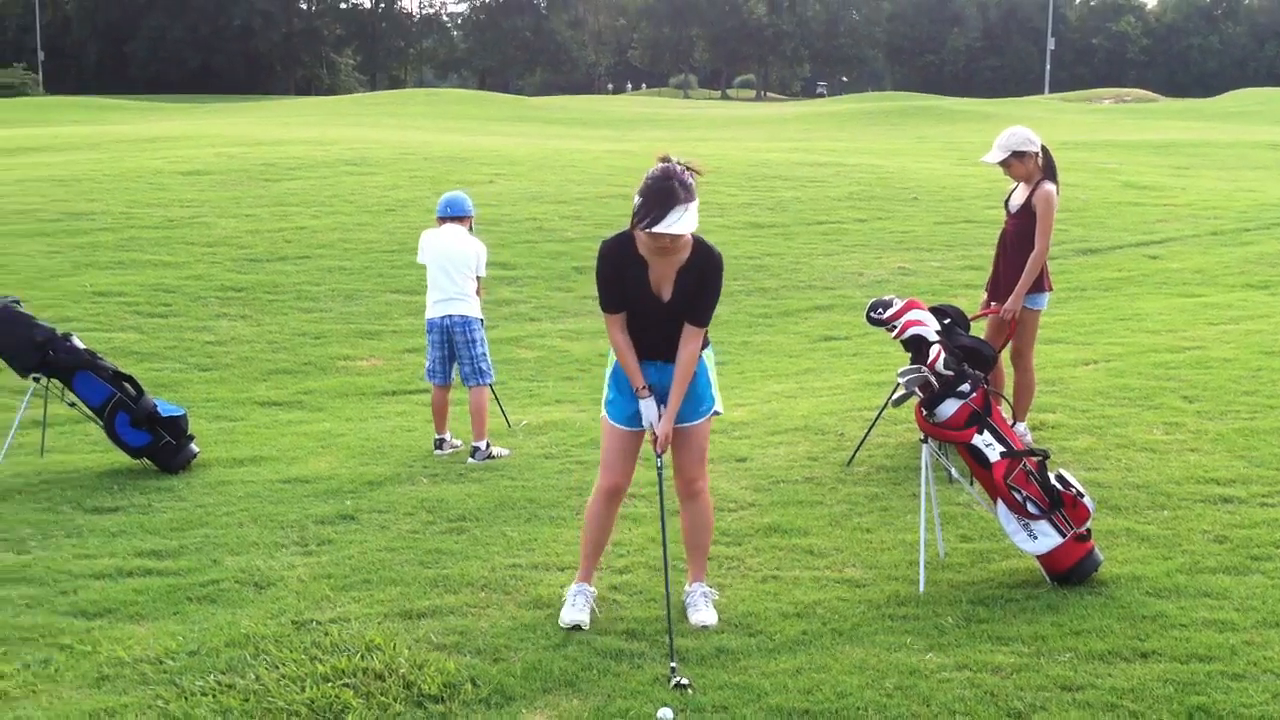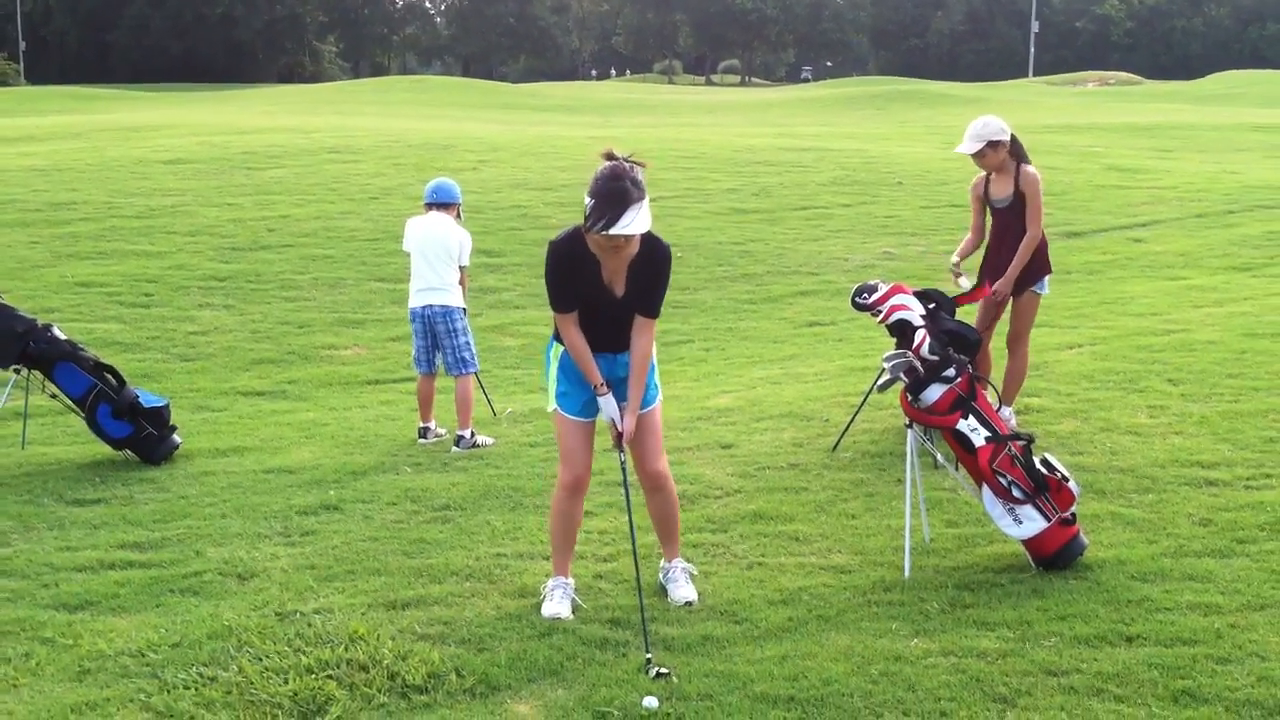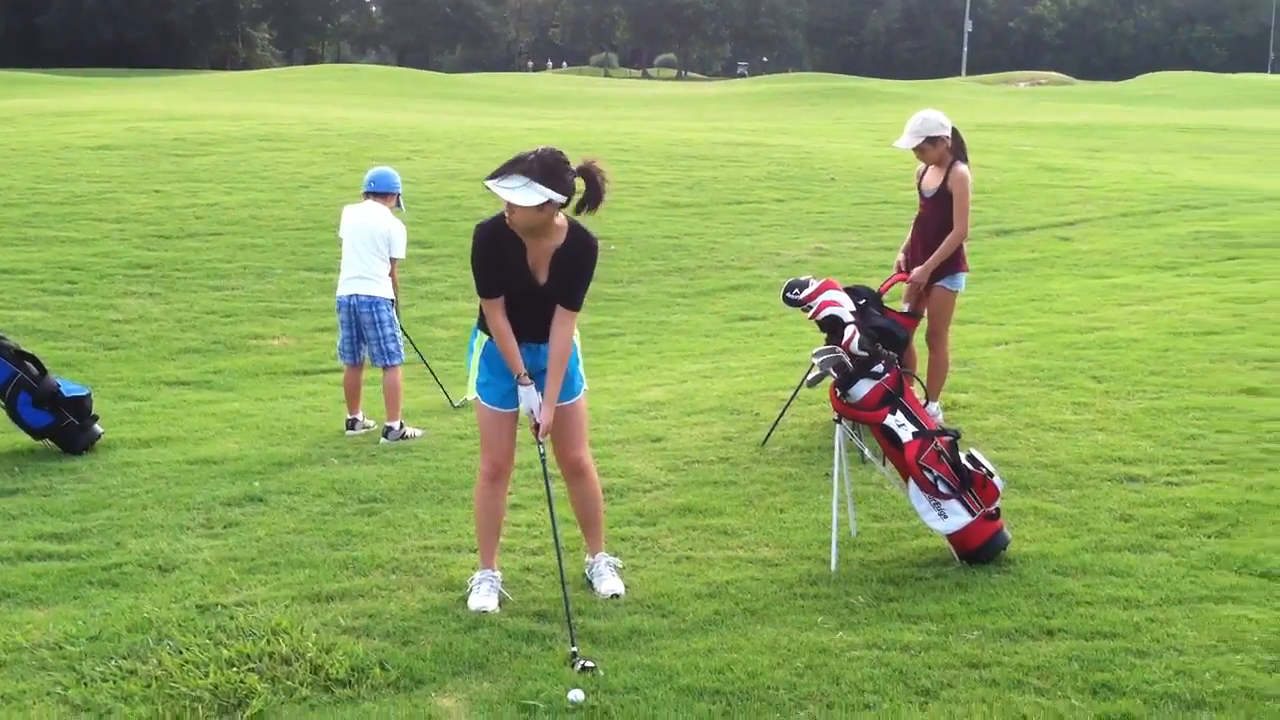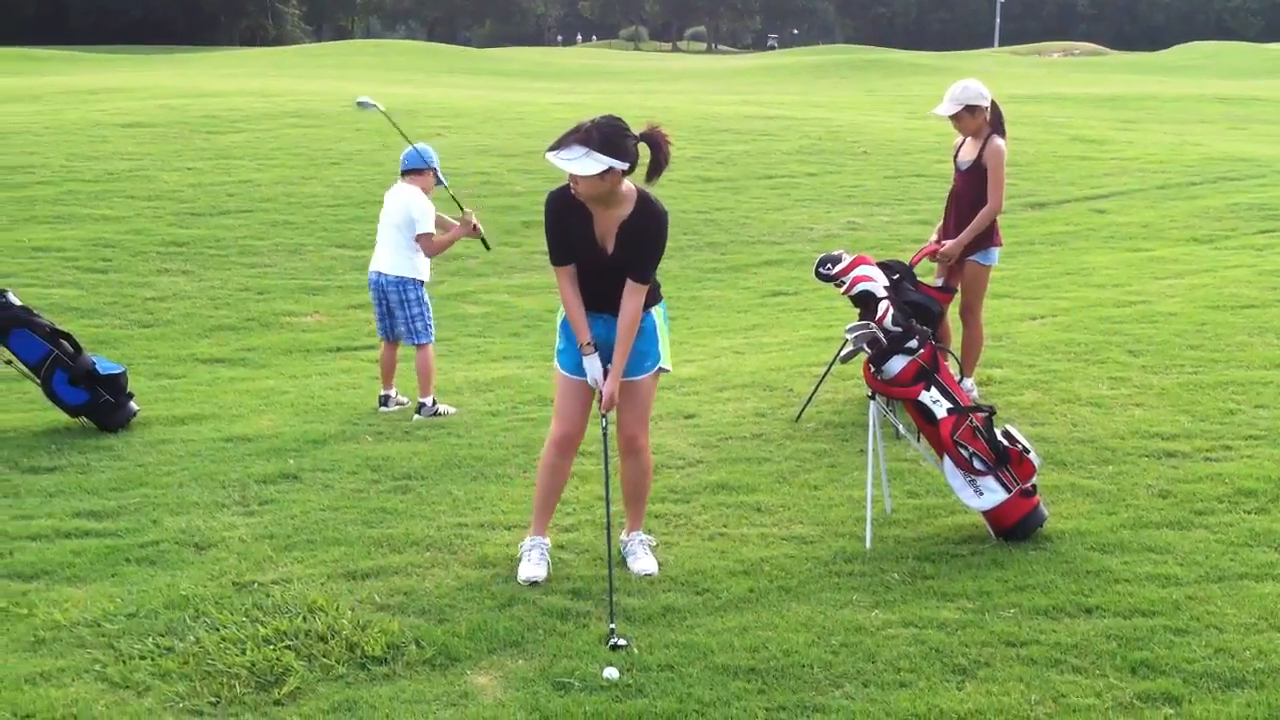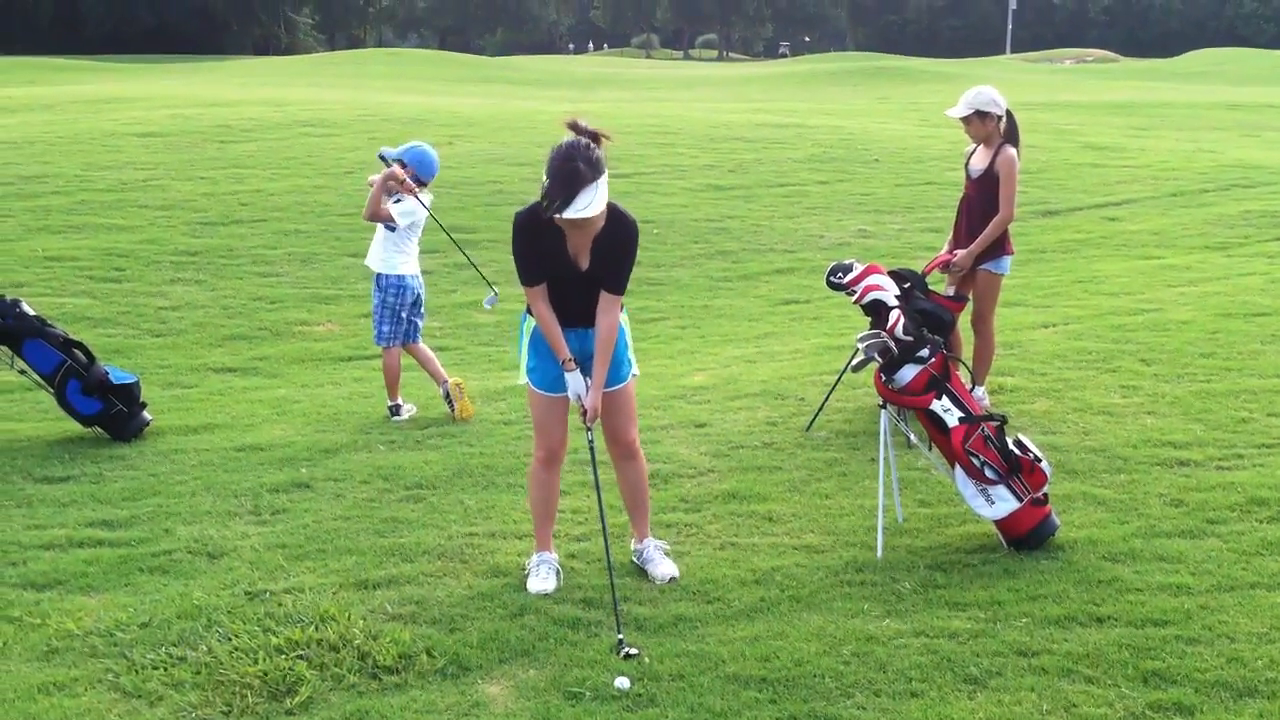
dt=1s
person 1, frame 1
left shoulder: (707, 261)
right shoulder: (615, 253)
left elbow: (692, 338)
right elbow: (617, 328)
left wrist: (671, 414)
right wrist: (644, 394)
left hip: (687, 373)
right hip: (631, 371)
left knee: (693, 483)
right knee: (611, 484)
left ankle: (698, 587)
right ankle: (581, 586)
person 1, frame 2
left shoulder: (656, 254)
right shoulder: (564, 251)
left elbow: (642, 331)
right elbow: (568, 326)
left wrist: (632, 408)
right wrist: (601, 391)
left hip: (632, 360)
right hip: (576, 363)
left knee: (655, 471)
right knee: (574, 476)
left ankle: (673, 565)
right ankle: (560, 581)
person 1, frame 3
left shoulder: (581, 245)
right shoulder: (490, 235)
left elbow: (563, 322)
right elbow: (494, 313)
left wrist: (550, 400)
right wrist: (522, 382)
left hip: (555, 351)
right hip: (500, 351)
left knee: (576, 460)
right knee: (495, 465)
left ankle: (599, 559)
right ankle: (487, 573)
person 1, frame 4
left shoulder: (650, 216)
right shoulder: (560, 204)
left elbow: (633, 296)
right elbow: (566, 280)
left wrist: (616, 374)
right wrist: (588, 350)
left hip: (637, 326)
right hip: (581, 322)
left knee: (633, 439)
right knee: (563, 436)
left ankle: (634, 536)
right ankle: (536, 539)
person 1, frame 5
left shoulder: (622, 228)
right shoulder: (529, 224)
left elbow: (608, 308)
right elbow: (539, 300)
left wrist: (597, 385)
right wrist: (569, 365)
left hip: (604, 334)
right hip: (550, 337)
left knee: (626, 443)
right knee: (548, 449)
left ankle: (645, 543)
right ankle: (543, 555)
person 2, frame 1
left shoulder: (1044, 192)
right shoulder: (1017, 188)
left elbow: (1040, 249)
left wrist: (1018, 295)
right wrist: (992, 287)
left hip: (1029, 286)
right hip: (1005, 281)
left knee: (1020, 356)
left ankle: (1020, 427)
person 2, frame 2
left shoulder: (1028, 176)
right shoulder: (979, 185)
left elbow: (1034, 232)
right elbow: (976, 234)
left wrist: (1010, 277)
right wrist: (956, 257)
left hip: (1029, 268)
right hip: (995, 265)
left knee: (1017, 340)
right knee: (978, 336)
left ankle: (1005, 410)
person 2, frame 3
left shoulder: (958, 175)
right shoulder: (922, 172)
left elbow: (960, 231)
left wrist: (928, 267)
right wrist: (903, 252)
left hip: (945, 267)
right hip: (918, 262)
left knee: (935, 337)
left ankle: (932, 406)
person 2, frame 4
left shoulder: (994, 147)
right shoulder: (960, 144)
left elbow: (994, 205)
left wrist: (961, 241)
right wrist: (939, 231)
left hip: (979, 242)
right hip: (953, 238)
left knee: (969, 312)
left ankle: (967, 382)
person 2, frame 5
left shoulder: (1006, 156)
right shoulder: (972, 152)
left elbow: (1006, 215)
left wrist: (973, 251)
right wrist: (951, 243)
left hip: (990, 251)
right hip: (964, 248)
left knee: (981, 321)
left ankle: (978, 390)
person 3, frame 1
left shoulder: (428, 238)
right shoulder: (475, 245)
right elbow: (478, 287)
left hip: (435, 317)
right hip: (466, 316)
left knee: (441, 382)
right knee: (478, 383)
left ankle: (442, 439)
right ankle: (480, 446)
person 3, frame 2
left shoulder: (413, 225)
right shoulder: (459, 234)
right elbow: (462, 277)
right wrist: (460, 304)
left hip: (418, 305)
right hip: (447, 305)
left knee: (426, 371)
right knee: (464, 371)
left ankle: (427, 427)
right ankle: (465, 435)
person 3, frame 3
left shoulder: (349, 213)
right shoulder: (394, 225)
right elbow: (392, 272)
right wrist: (395, 304)
left hip: (346, 295)
right hip: (376, 297)
left knee: (353, 362)
right knee: (391, 363)
left ankle: (354, 419)
right ankle: (393, 427)
person 3, frame 4
left shoulder: (395, 193)
right shoulder: (420, 203)
right elbow: (430, 248)
left wrist: (460, 225)
right wrist: (460, 231)
left hip: (378, 275)
right hip: (405, 280)
left knee: (390, 340)
right knee: (423, 342)
left ankle: (387, 396)
right ankle: (426, 405)
person 3, frame 5
left shoulder: (413, 205)
right shoulder: (404, 192)
left elbow: (371, 214)
right elbow: (373, 182)
left wrist: (386, 179)
right wrist: (386, 179)
left hip: (392, 279)
right hip: (409, 279)
left knee: (390, 344)
right knee: (412, 341)
left ankle: (396, 405)
right ankle: (447, 384)
